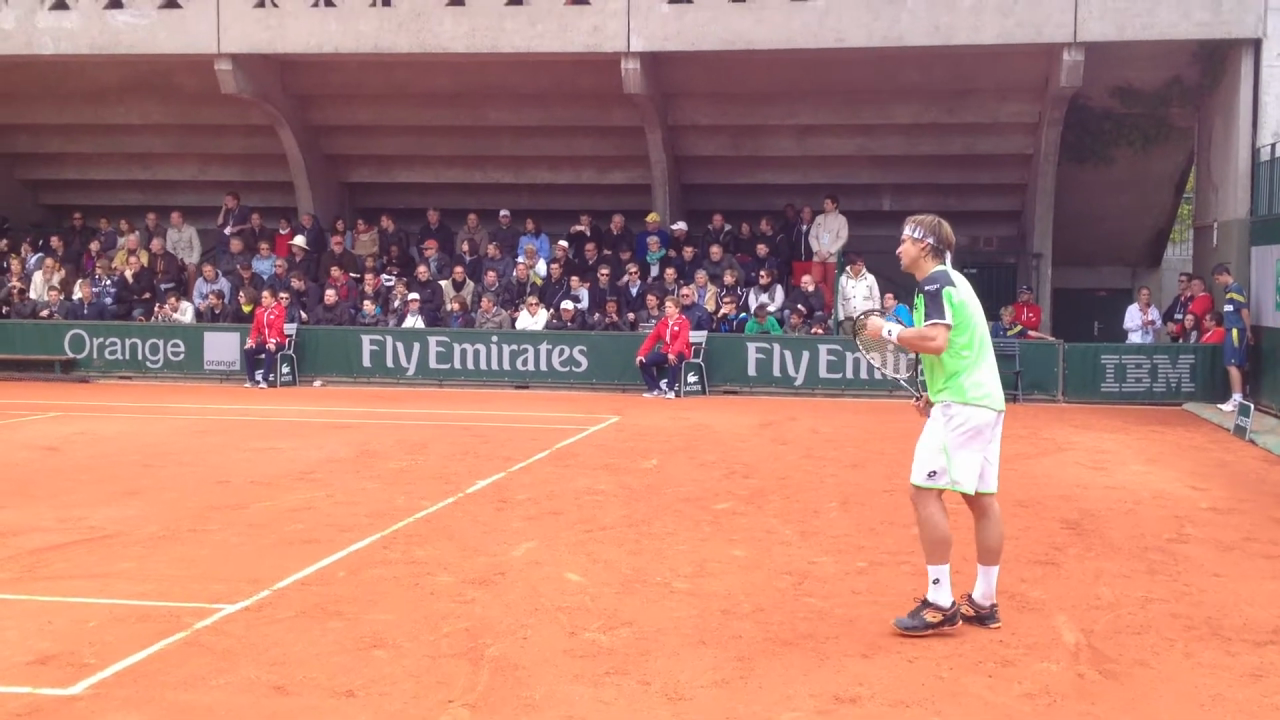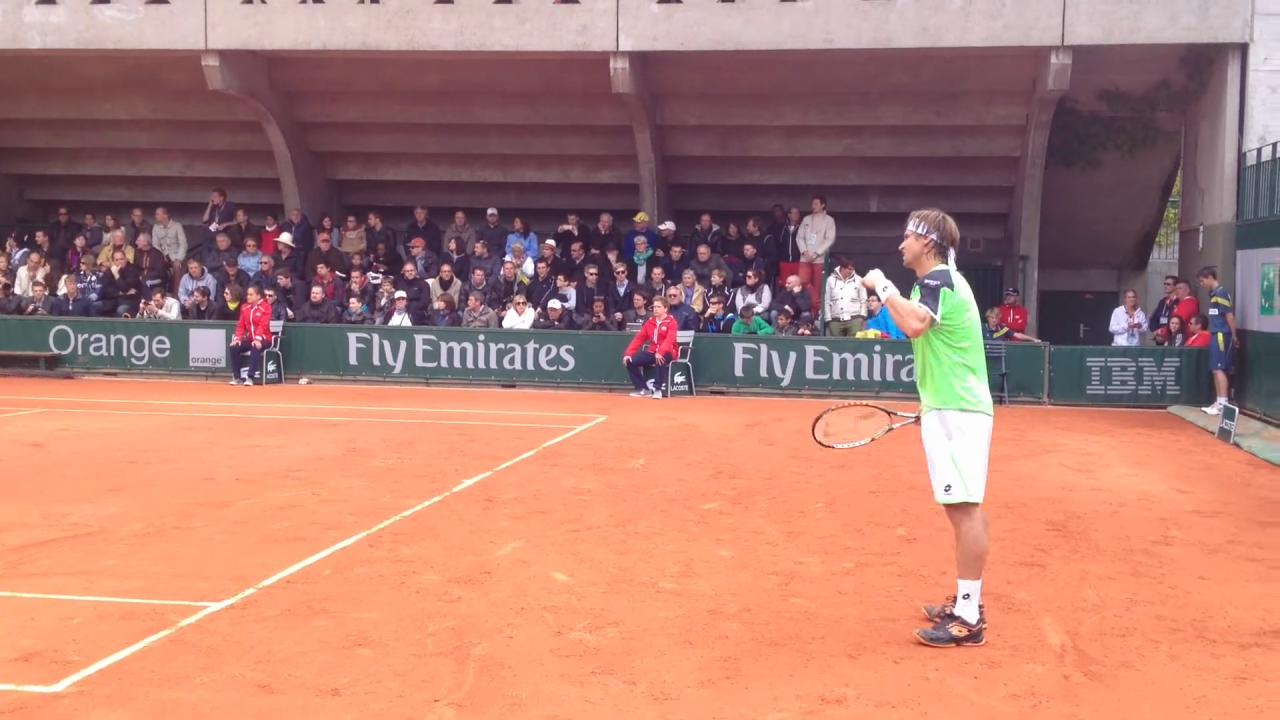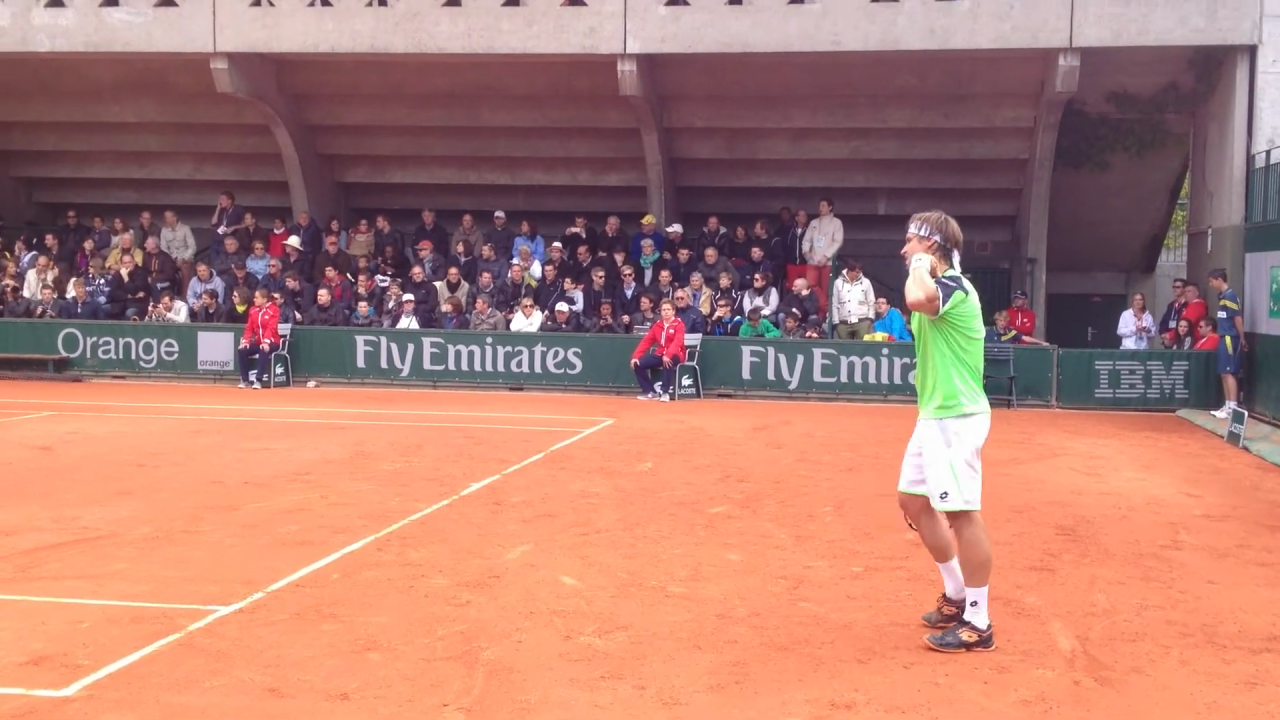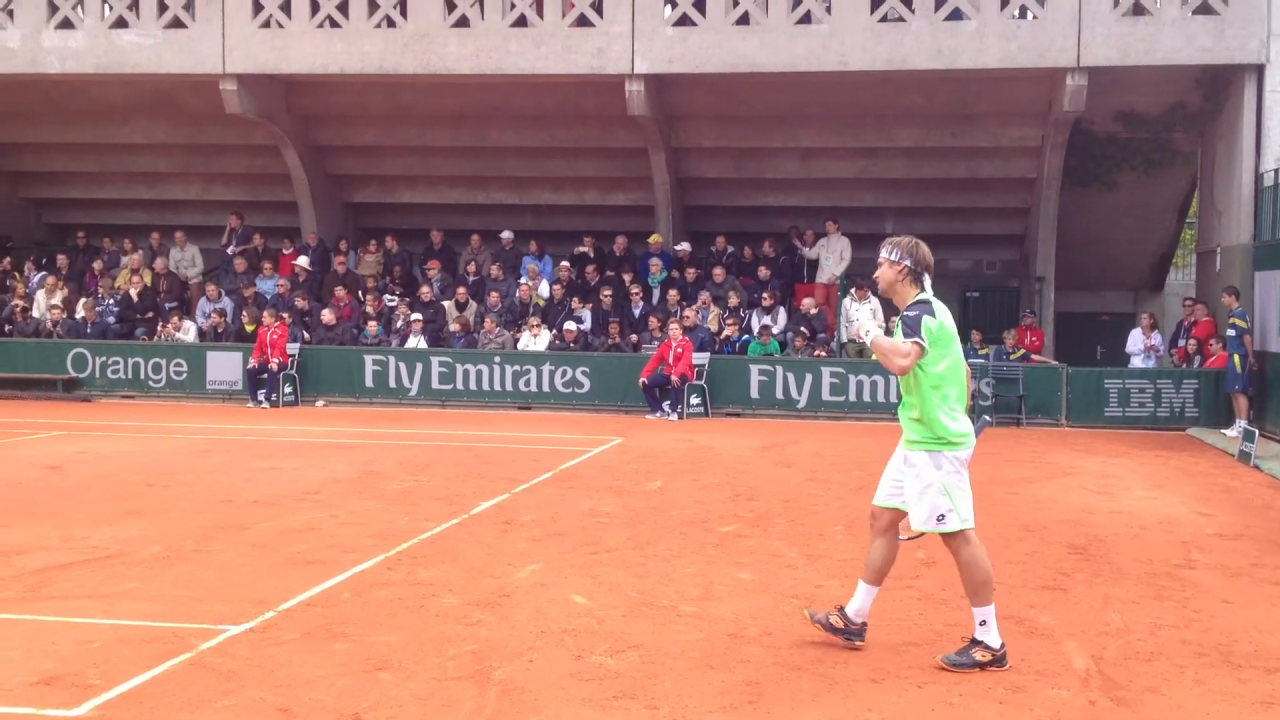
dt=0.3s
person 1, frame 1
left shoulder: (935, 282)
right shoulder: (950, 280)
left elbow: (935, 341)
left wrist: (888, 330)
right wrist: (936, 395)
left hip: (961, 405)
right hip: (984, 401)
left knee: (926, 493)
right knee: (982, 499)
left ankle: (939, 602)
right ankle: (984, 601)
person 1, frame 2
left shoulder: (937, 280)
right shoulder: (947, 280)
left elbow: (913, 324)
left wrist: (882, 286)
right wrist: (933, 401)
left hip: (955, 412)
right hip: (963, 407)
left knee: (962, 509)
right knee: (967, 507)
left ankle: (968, 618)
right ankle: (967, 601)
person 1, frame 3
left shoulder: (951, 285)
right shoulder: (944, 286)
left elbow: (916, 300)
left wrist: (921, 266)
left hip: (955, 418)
right hip: (936, 416)
left knee: (961, 514)
right knee: (913, 500)
left ankle: (978, 622)
right ankle: (957, 594)
person 1, frame 4
left shoulder: (921, 312)
right shoulder: (923, 310)
left elbow: (901, 362)
right elbow: (964, 375)
left wrist: (870, 333)
right wrist: (958, 414)
left hip: (937, 444)
right hip: (919, 441)
left knee: (957, 535)
right knee: (883, 521)
left ankle: (990, 642)
right ankle: (854, 618)
